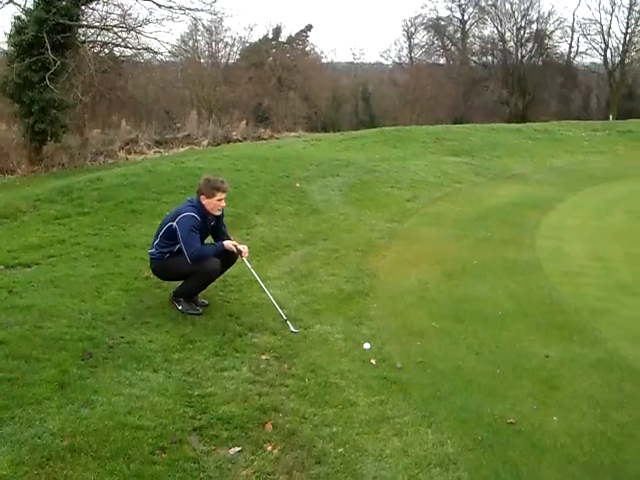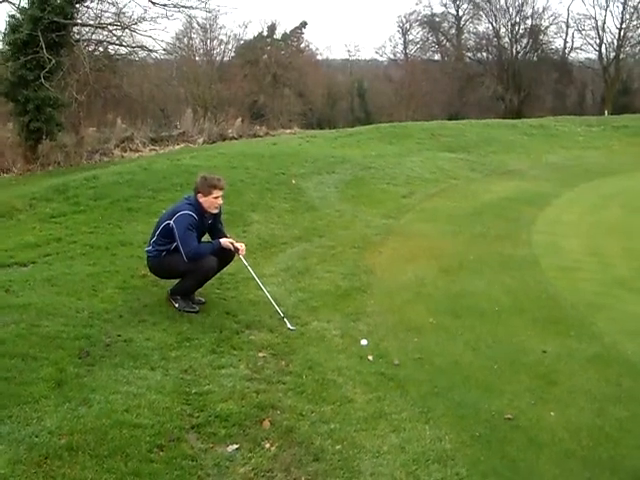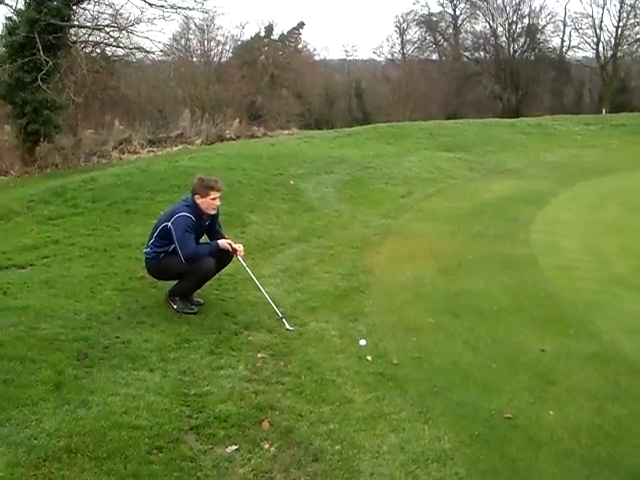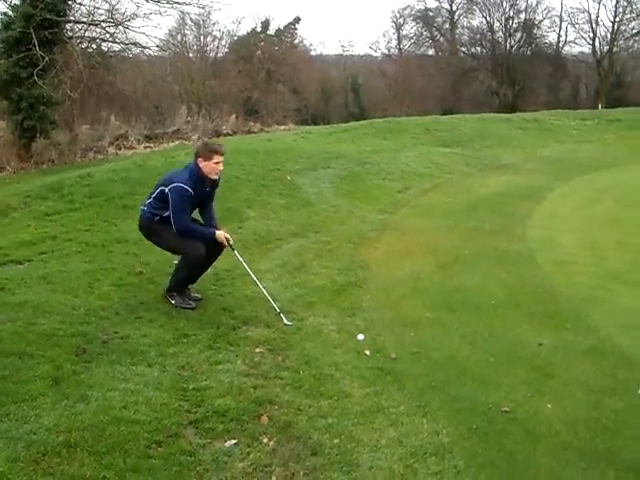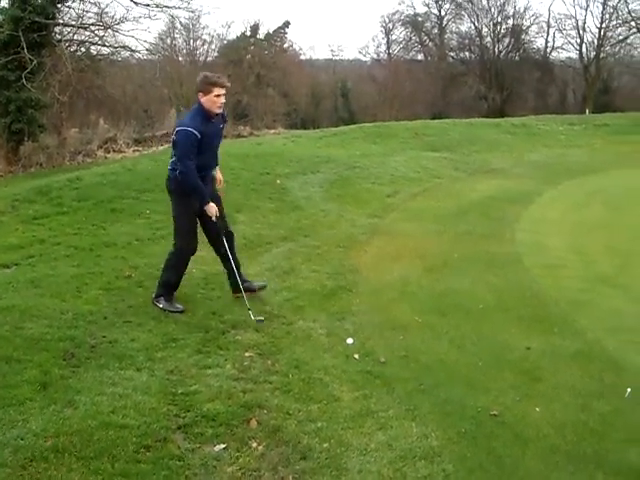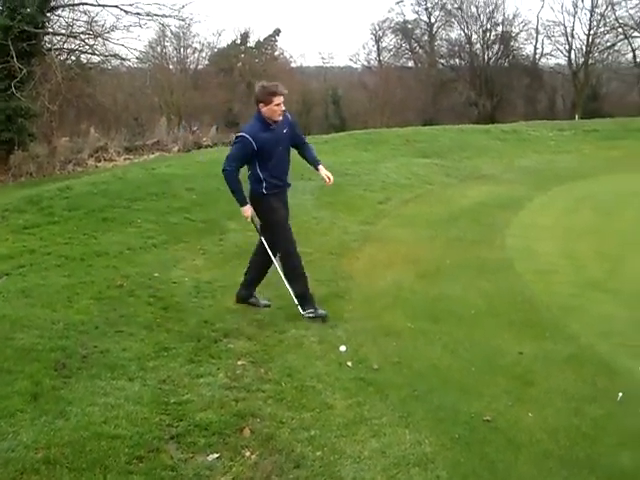
dt=0.7s
person 1, frame 1
left shoulder: (214, 210)
right shoulder: (187, 218)
left elbow: (221, 236)
right elbow: (193, 255)
left wrist: (236, 246)
right wrist: (222, 246)
left hip: (186, 253)
right hip: (163, 262)
left knee: (230, 255)
right knee: (211, 265)
left ankle: (190, 292)
right ankle: (180, 296)
person 1, frame 2
left shoulder: (211, 208)
right shoulder: (184, 216)
left elbow: (218, 234)
right elbow: (190, 253)
left wrist: (232, 244)
right wrist: (219, 244)
left hip: (184, 251)
right hip: (160, 259)
left knee: (227, 253)
right knee: (208, 263)
left ankle: (187, 291)
right ankle: (177, 294)
person 1, frame 3
left shoulder: (209, 209)
right shoulder: (182, 217)
left elbow: (216, 235)
right elbow: (188, 255)
left wrist: (231, 245)
right wrist: (217, 245)
left hip: (181, 253)
right hip: (158, 261)
left knee: (225, 254)
right knee: (206, 265)
left ankle: (185, 291)
right ankle: (176, 295)
person 1, frame 4
left shoulder: (211, 177)
right shoulder: (182, 185)
left elbow: (206, 206)
right elbow: (181, 226)
left wrist: (218, 231)
right wrist: (213, 234)
left hip: (178, 221)
right hip: (154, 222)
left knee: (216, 244)
right knee: (195, 250)
left ankle: (183, 286)
right ankle: (174, 291)
person 1, frame 5
left shoulder: (219, 116)
right shoulder: (188, 128)
right elbow: (185, 170)
left wrist: (215, 169)
right wrist: (206, 202)
left hip: (206, 183)
right hip: (184, 188)
left knee: (222, 234)
right knee: (185, 243)
left ankle: (238, 282)
right ankle: (163, 295)
person 1, frame 6
left shoulder: (286, 121)
right shoulder: (249, 135)
left elbow: (301, 144)
right elbow: (229, 170)
left wrist: (319, 166)
right wrist: (243, 203)
left hip: (280, 193)
right hip: (266, 198)
left knee: (268, 246)
right knee: (289, 250)
left ankle: (245, 292)
right ankle: (307, 304)
